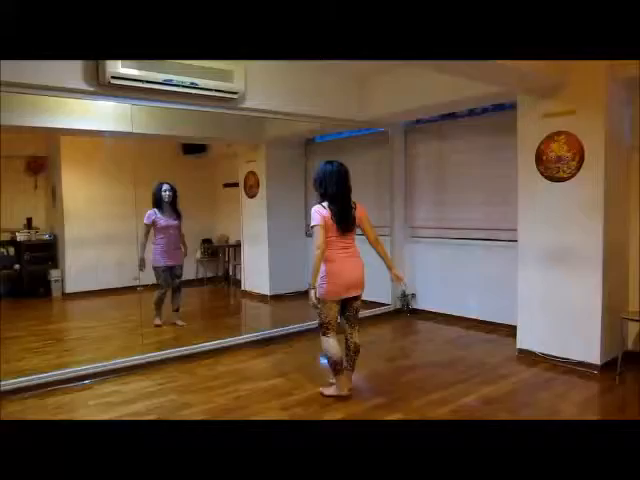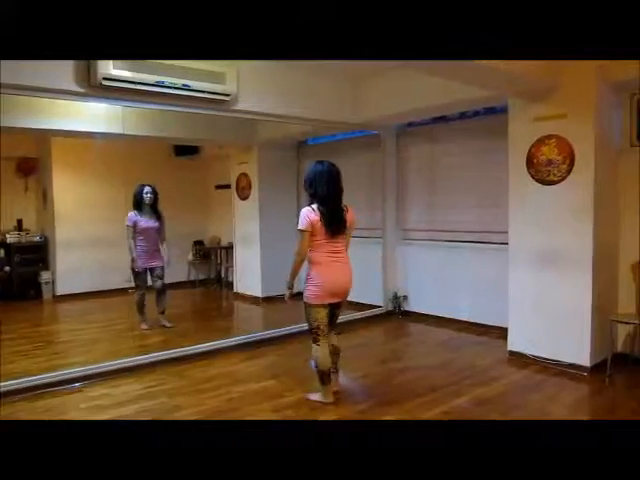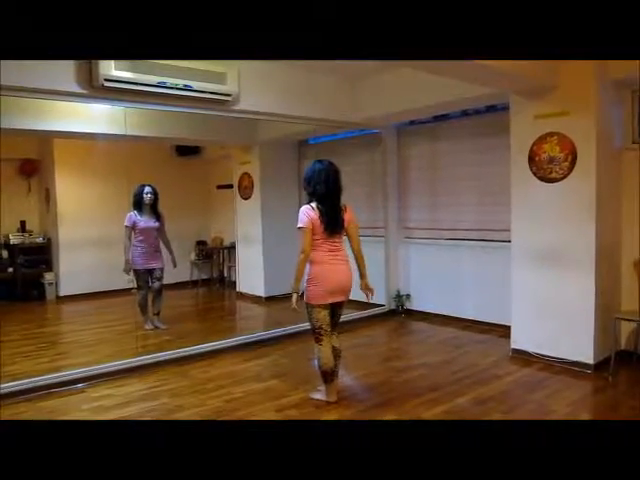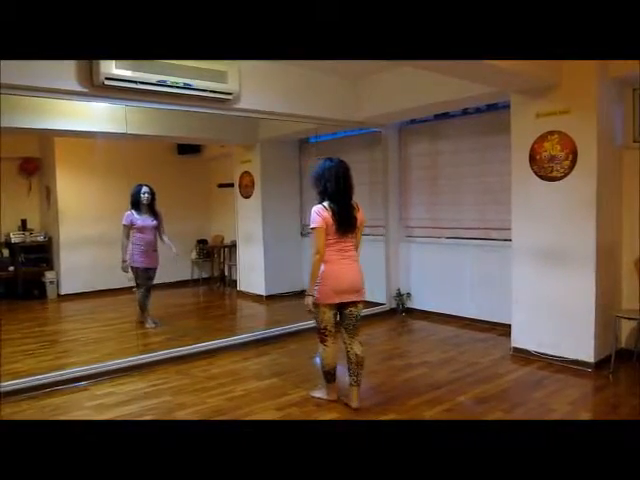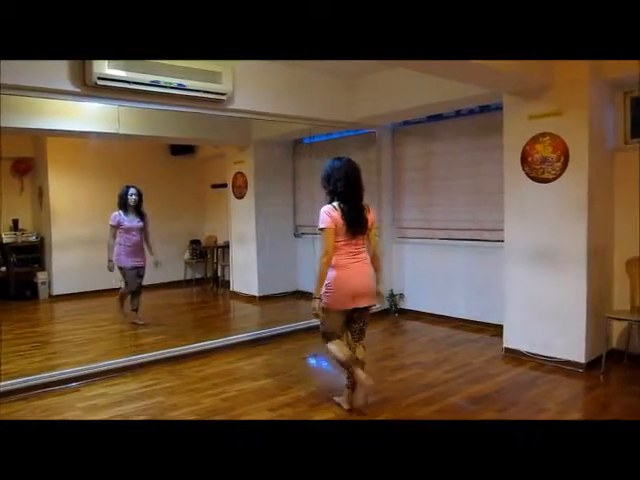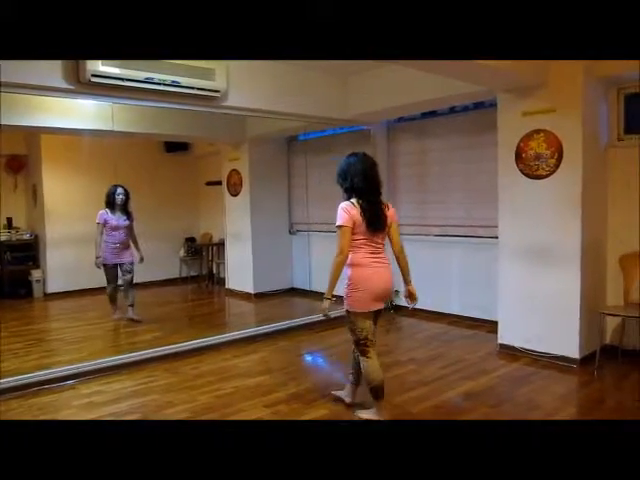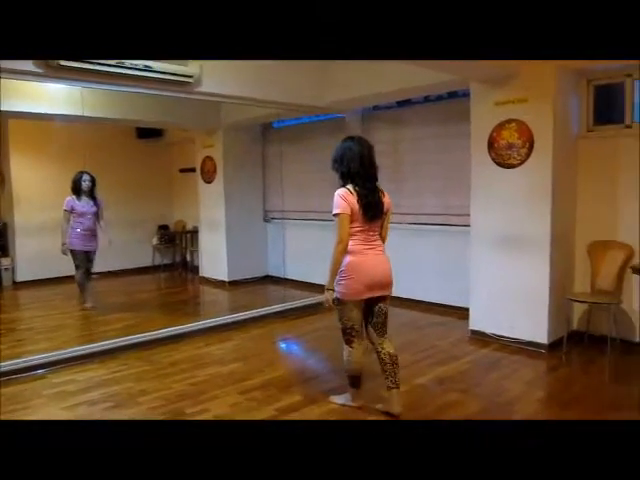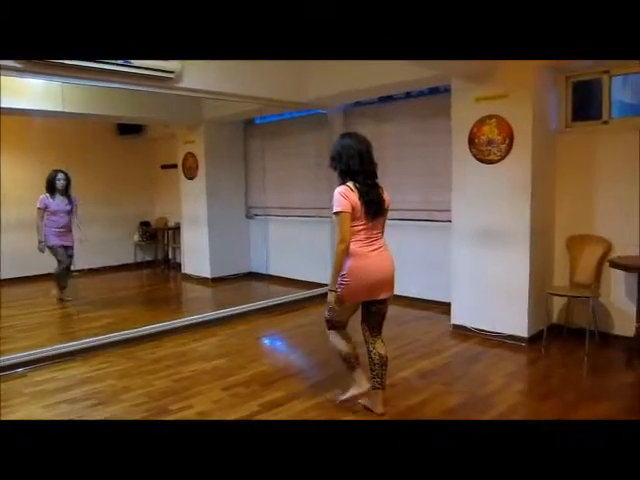
dt=0.5s
person 1, frame 1
left shoulder: (320, 210)
right shoulder: (357, 209)
left elbow: (320, 249)
right elbow: (375, 241)
left wrist: (313, 284)
right wrist: (391, 267)
left hip: (333, 276)
right hip: (355, 273)
left knee: (327, 332)
right knee: (352, 328)
left ankle: (341, 385)
right ankle: (345, 379)
person 1, frame 2
left shoulder: (309, 213)
right shoulder: (347, 212)
left elbow: (301, 254)
right elbow: (344, 247)
left wrist: (290, 284)
left hip: (320, 280)
right hip: (343, 277)
left knee: (319, 338)
right knee: (330, 332)
left ankle: (326, 393)
right ankle: (334, 382)
person 1, frame 3
left shoulder: (308, 211)
right shoulder: (345, 211)
left elbow: (304, 253)
right elbow: (357, 248)
left wrist: (296, 288)
right wrist: (364, 278)
left hip: (320, 279)
right hip: (343, 276)
left knee: (321, 338)
right knee: (332, 333)
left ankle: (329, 392)
right ankle: (331, 384)
person 1, frame 4
left shoulder: (320, 211)
right shoulder: (356, 210)
left elbow: (318, 253)
left wrist: (310, 290)
left hip: (329, 280)
right hip: (354, 277)
left knee: (327, 338)
right knee: (352, 337)
left ankle: (330, 390)
right ankle: (354, 395)
person 1, frame 5
left shoulder: (329, 212)
right shoulder: (367, 211)
left elbow: (327, 255)
right elbow: (373, 251)
left wrist: (317, 293)
right wrist: (376, 282)
left hip: (341, 281)
right hip: (365, 280)
left knee: (331, 337)
right knee: (356, 340)
left ankle: (359, 376)
right ankle: (348, 396)
person 1, frame 6
left shoulder: (347, 208)
right shoulder: (386, 209)
left elbow: (342, 254)
right elbow: (399, 250)
left wrist: (328, 294)
right wrist: (408, 283)
left hip: (362, 282)
right hip: (383, 279)
left knee: (366, 347)
right knee: (363, 340)
left ankle: (379, 410)
right ankle: (350, 391)
person 1, frame 7
left shoulder: (344, 195)
right shoulder: (382, 195)
left elbow: (342, 243)
left wrist: (330, 285)
left hip: (356, 271)
right hip: (381, 268)
left knee: (352, 338)
right knee: (379, 336)
left ankle: (354, 396)
right ankle: (394, 400)
person 1, frame 8
left shoulder: (343, 193)
right shoulder: (380, 192)
left elbow: (343, 242)
left wrist: (333, 286)
left hip: (359, 270)
right hip: (384, 266)
left knee: (333, 325)
right knee: (374, 334)
left ankle: (359, 381)
right ankle: (376, 399)
person 2, frame 1
left shoulder: (176, 213)
right shoulder: (152, 214)
right elbow: (145, 236)
left wrist: (185, 248)
right wrist: (141, 256)
left hip: (176, 255)
right hip: (160, 256)
left knee: (177, 286)
right knee: (163, 288)
left ankle: (176, 317)
right ankle: (158, 315)
person 2, frame 2
left shoulder: (158, 215)
right shoulder: (133, 216)
left elbow: (162, 238)
right elbow: (131, 239)
left wrist: (166, 255)
right wrist: (134, 259)
left hip: (155, 257)
right hip: (140, 257)
left knee: (160, 287)
right knee: (141, 290)
left ankle: (162, 318)
right ankle: (142, 320)
person 2, frame 3
left shoulder: (158, 216)
right shoulder: (132, 216)
left elbow: (163, 237)
right elbow: (127, 240)
left wrist: (172, 255)
right wrist: (127, 260)
left hip: (156, 257)
right hip: (139, 258)
left knee: (158, 288)
right knee: (143, 290)
left ankle: (156, 319)
right ankle: (146, 320)
person 2, frame 4
left shoulder: (156, 214)
right shoulder: (130, 215)
left elbow: (162, 235)
right elbow: (125, 238)
left wrist: (173, 248)
right wrist: (124, 259)
left hip: (152, 255)
right hip: (137, 256)
left knee: (148, 287)
right knee: (141, 287)
left ankle: (142, 315)
right ankle: (146, 317)
person 2, frame 5
left shoulder: (142, 216)
right shoulder: (117, 216)
left elbow: (146, 237)
right elbow: (112, 238)
left wrist: (153, 255)
right wrist: (110, 259)
left hip: (139, 256)
right hip: (124, 256)
left knee: (138, 286)
right knee: (131, 286)
left ankle: (135, 315)
right ankle: (120, 301)
person 2, frame 6
left shoulder: (128, 214)
right shoulder: (103, 214)
left elbow: (132, 234)
right elbow: (99, 236)
left wrist: (139, 251)
right wrist: (98, 255)
left hip: (125, 251)
right hip: (109, 252)
left knee: (129, 280)
right knee: (112, 284)
left ankle: (130, 311)
right ankle: (115, 310)
person 2, frame 7
left shoulder: (96, 201)
right shoulder: (71, 201)
left elbow: (100, 220)
right elbow: (65, 223)
left wrist: (107, 235)
right wrist: (64, 242)
left hip: (92, 238)
right hip: (77, 238)
left knee: (88, 269)
right knee: (80, 269)
left ankle: (84, 295)
right ankle: (86, 298)
person 2, frame 8
left shoulder: (71, 199)
right shoulder: (44, 199)
left elbow: (74, 217)
right elbow: (40, 220)
left wrist: (80, 232)
right wrist: (40, 240)
left hip: (67, 236)
right hip: (52, 236)
left knee: (68, 264)
right knee: (63, 262)
left ankle: (62, 292)
right ankle: (56, 286)
